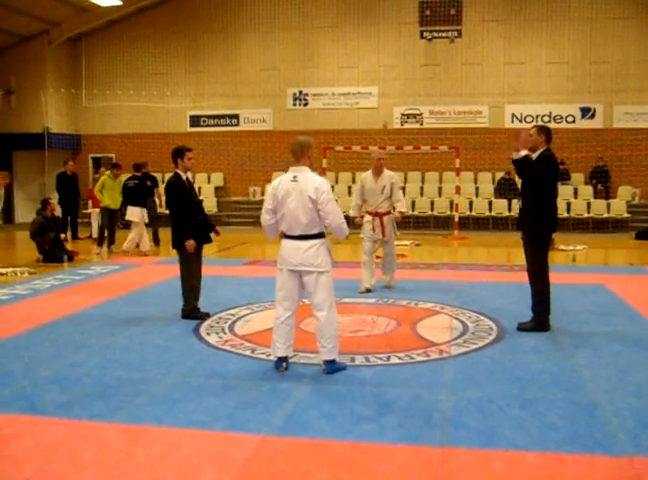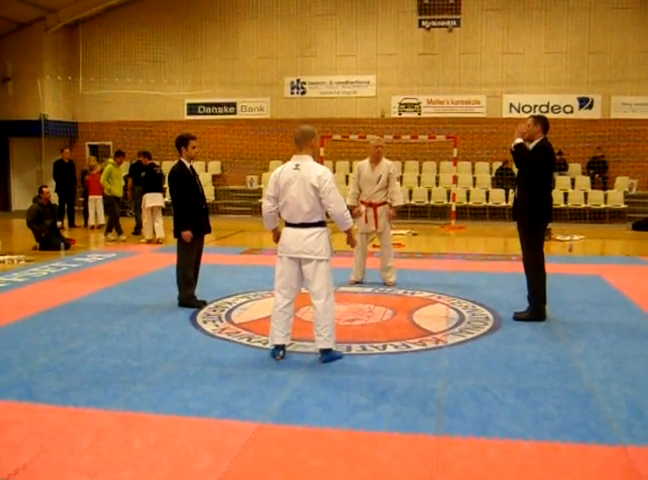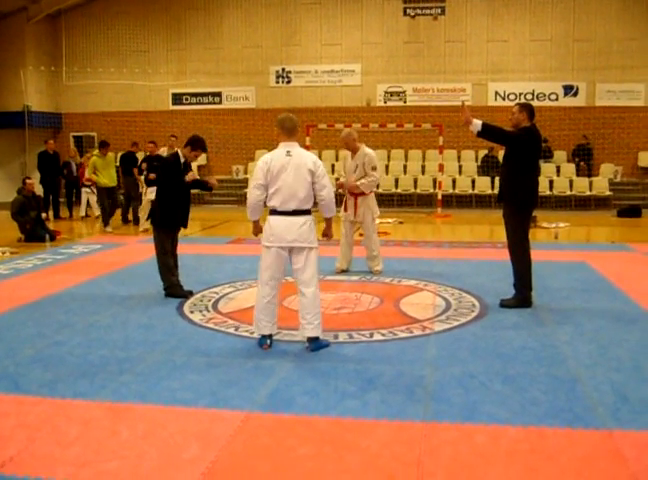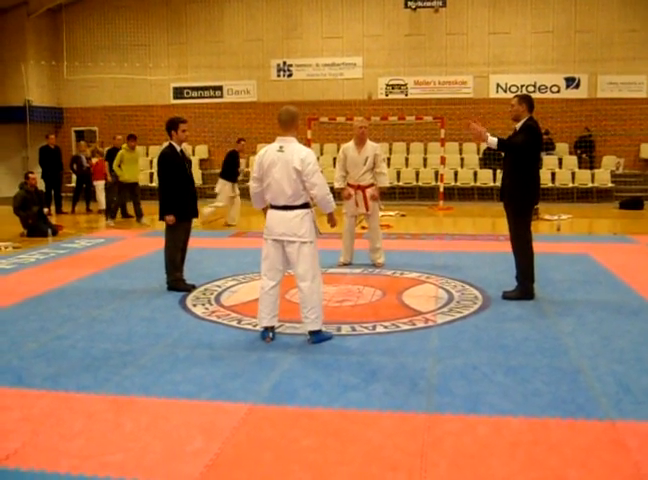
dt=1s
person 1, frame 1
left shoulder: (277, 184)
right shoulder: (319, 183)
left elbow: (267, 220)
right elbow: (334, 219)
right wrist: (344, 234)
left hip: (288, 250)
right hip: (315, 250)
left knee: (285, 306)
right knee: (324, 307)
left ankle: (281, 357)
right ankle: (329, 360)
person 1, frame 2
left shoulder: (279, 172)
right shoulder: (321, 172)
left elbow: (268, 207)
right elbow: (336, 207)
left wrist: (274, 230)
right wrist: (349, 232)
left hip: (289, 237)
right hip: (315, 238)
left knee: (284, 293)
right knee: (321, 295)
left ankle: (278, 345)
right ankle: (325, 348)
person 1, frame 3
left shoulder: (267, 160)
right shoulder: (312, 160)
left elbow: (255, 197)
right elbow: (326, 196)
left wrist: (255, 223)
right wrist: (328, 224)
left hip: (275, 225)
right hip: (303, 225)
left knee: (268, 282)
right knee: (308, 284)
left ankle: (265, 335)
right ankle: (313, 337)
person 1, frame 4
left shoulder: (264, 154)
right shoulder: (304, 154)
left elbow: (255, 189)
right elbow: (319, 190)
right wrist: (331, 214)
left hip: (274, 220)
right hip: (299, 220)
left knee: (270, 276)
right knee: (308, 277)
left ankle: (267, 327)
right ankle: (314, 329)
person 2, frame 1
left shoulder: (547, 158)
right shoulder: (539, 158)
left elbow: (533, 175)
right elbow: (523, 173)
left wrist: (524, 152)
right wrist: (518, 153)
left hip: (540, 223)
right hip: (534, 221)
left knee: (538, 271)
right knee: (536, 270)
left ankle: (541, 319)
right ankle: (540, 316)
person 2, frame 2
left shoulder: (543, 149)
right shoulder: (538, 148)
left elbow: (526, 163)
right elbow: (523, 164)
left wrist: (518, 140)
right wrist: (517, 143)
left hip: (534, 212)
right hip: (530, 210)
left knee: (533, 260)
right knee: (532, 260)
left ankle: (537, 309)
right ankle: (536, 306)
person 2, frame 3
left shoulder: (529, 134)
right shoulder: (524, 135)
left elbow: (504, 136)
right elbow: (504, 137)
left wrist: (473, 123)
right wrist: (474, 123)
left hip: (520, 198)
right hip: (518, 197)
left knee: (518, 246)
right knee: (518, 246)
left ankle: (523, 296)
right ankle: (523, 293)
person 2, frame 4
left shoulder: (530, 128)
right shoulder: (522, 128)
left elbow: (516, 146)
right elbow: (508, 145)
left wrist: (487, 139)
right wrist: (484, 135)
left hip: (522, 192)
right hip: (517, 191)
left knee: (521, 239)
right knee: (520, 239)
left ankle: (525, 288)
right ankle: (525, 285)
person 3, frame 1
left shoulder: (187, 181)
right shoulder: (173, 183)
right elbow: (178, 214)
left wrist: (211, 226)
right wrist: (186, 237)
left hip: (196, 233)
right hip: (186, 237)
left knee: (195, 274)
right knee: (190, 274)
left ankle: (193, 307)
right ankle: (189, 309)
person 3, frame 2
left shoulder: (190, 170)
right shoulder: (177, 172)
right elbow: (179, 203)
left wrist: (202, 223)
right wrist: (184, 228)
left hip: (197, 224)
right hip: (188, 226)
left knee: (194, 263)
right knee: (186, 263)
left ankle: (189, 295)
right ankle: (185, 297)
person 3, frame 3
left shoulder: (185, 164)
right shoulder: (168, 162)
left elbow: (191, 182)
right elbow: (164, 185)
left wrist: (208, 184)
right wrist: (184, 180)
left hip: (175, 215)
right hip: (163, 215)
left knee: (171, 252)
right knee: (165, 252)
left ankle: (174, 285)
right ankle: (171, 287)
person 3, frame 4
left shoulder: (181, 153)
right shoulder: (167, 155)
right elbow: (165, 186)
left wrist: (190, 207)
right wrist: (168, 211)
left hip: (185, 208)
right hip: (174, 210)
left knee: (182, 246)
right knee: (174, 245)
left ankle: (178, 278)
right ankle: (174, 281)
person 4, frame 1
left shoulder: (391, 176)
right shoulder: (364, 178)
left elbow: (397, 196)
right elbow: (357, 198)
left wrist: (399, 211)
right wrist: (356, 215)
left hip: (387, 219)
right hip: (369, 219)
left knee: (389, 252)
right knee: (367, 252)
left ankle: (388, 280)
right ankle: (367, 284)
person 4, frame 2
left shoulder: (389, 166)
right shoulder: (361, 166)
left elbow: (394, 188)
right elbow: (354, 188)
left wrist: (393, 208)
right wrist: (354, 206)
left hip: (382, 209)
right hip: (364, 209)
left knee: (386, 245)
right knee: (360, 245)
left ankle: (389, 277)
right ankle: (357, 276)
person 4, frame 3
left shoulder: (368, 154)
right shoulder: (349, 156)
left elbow: (374, 177)
left wrist: (357, 186)
right wrist: (342, 183)
left hip: (364, 199)
right hip: (350, 199)
left knee: (370, 234)
right knee: (346, 233)
left ankle: (375, 265)
right ankle: (343, 264)
person 4, frame 4
left shoulder: (374, 148)
right shoulder: (345, 148)
left elbow: (381, 170)
right elbow: (340, 171)
left wrist: (378, 189)
right wrist: (343, 189)
left hip: (369, 192)
right hip: (351, 192)
left knee: (374, 226)
right knee: (348, 227)
left ankle: (377, 258)
right ankle: (346, 258)
